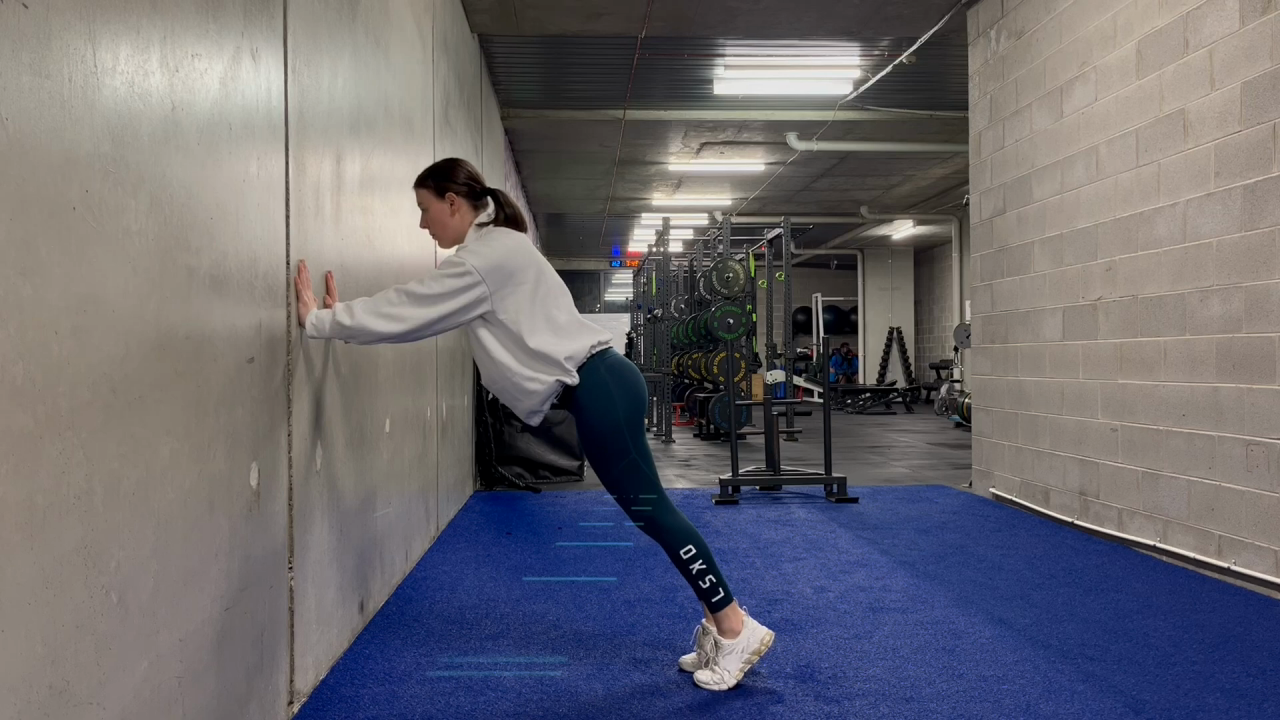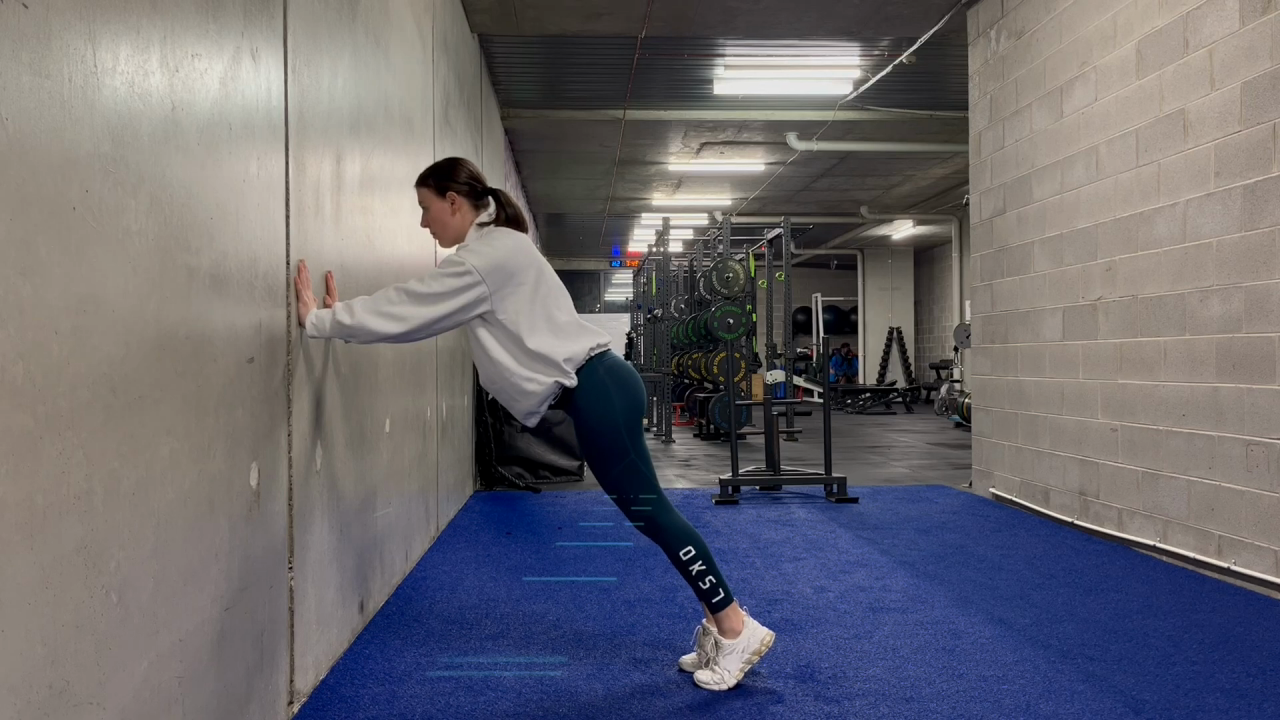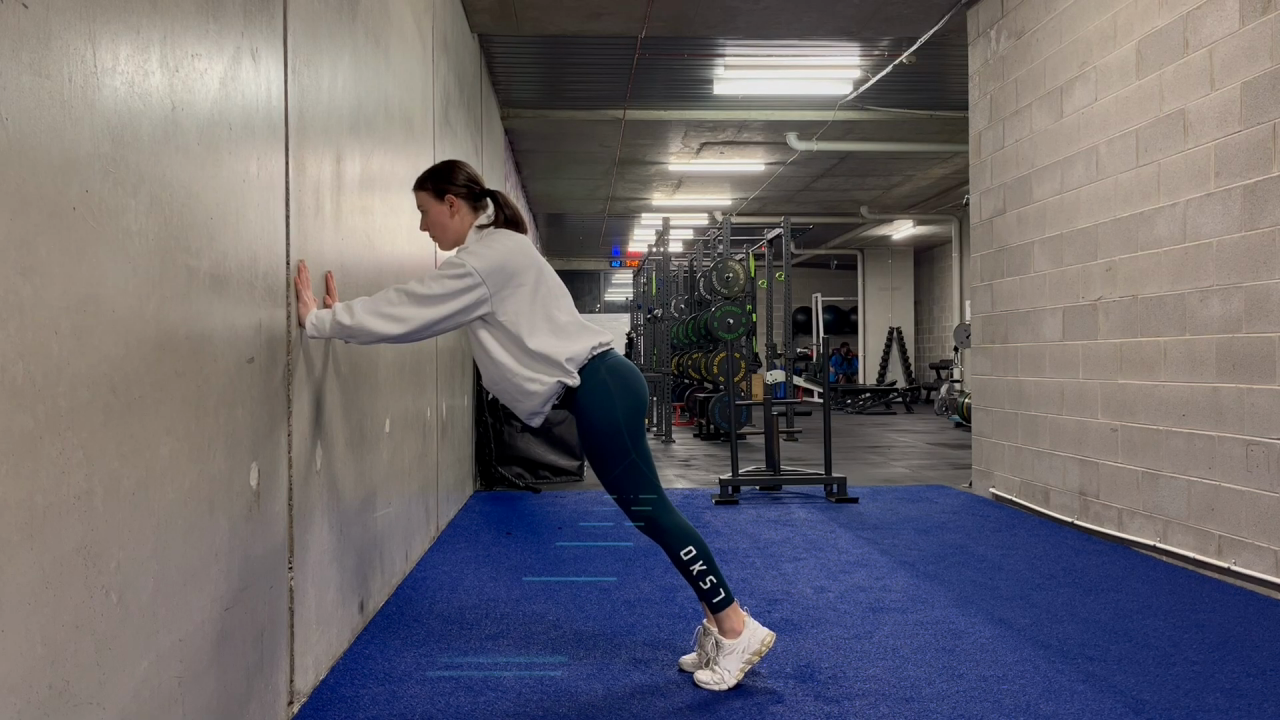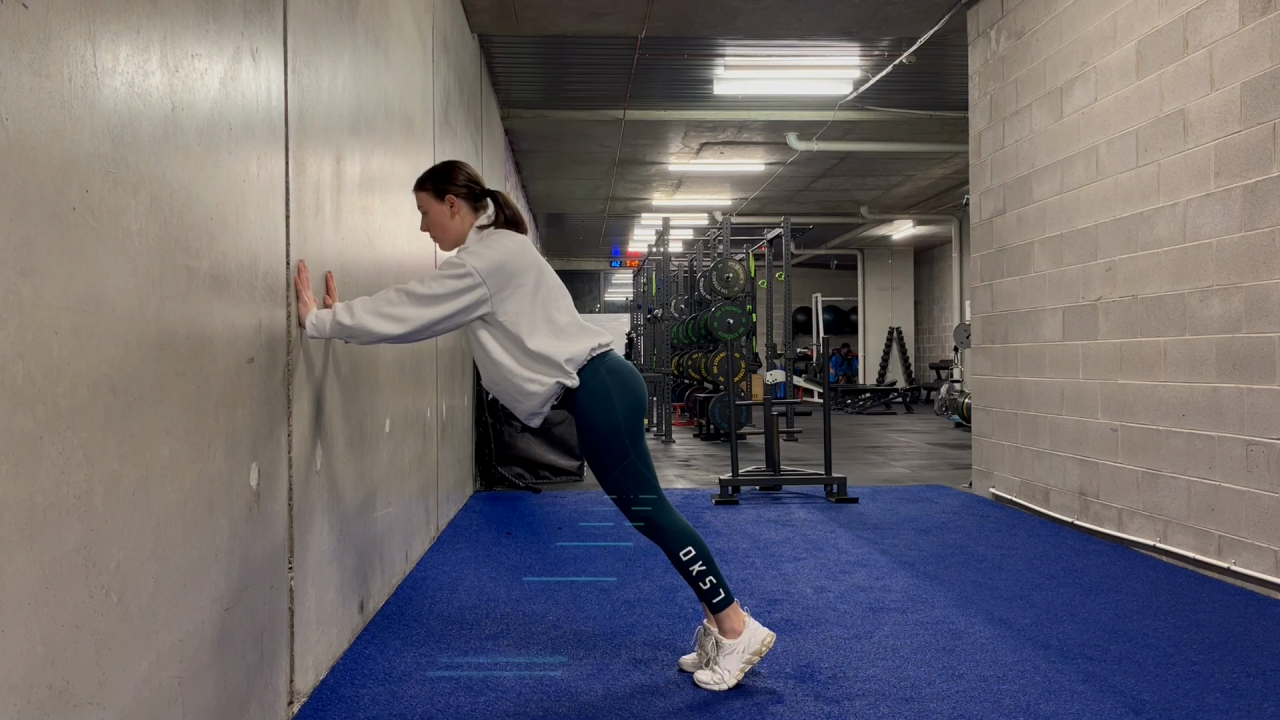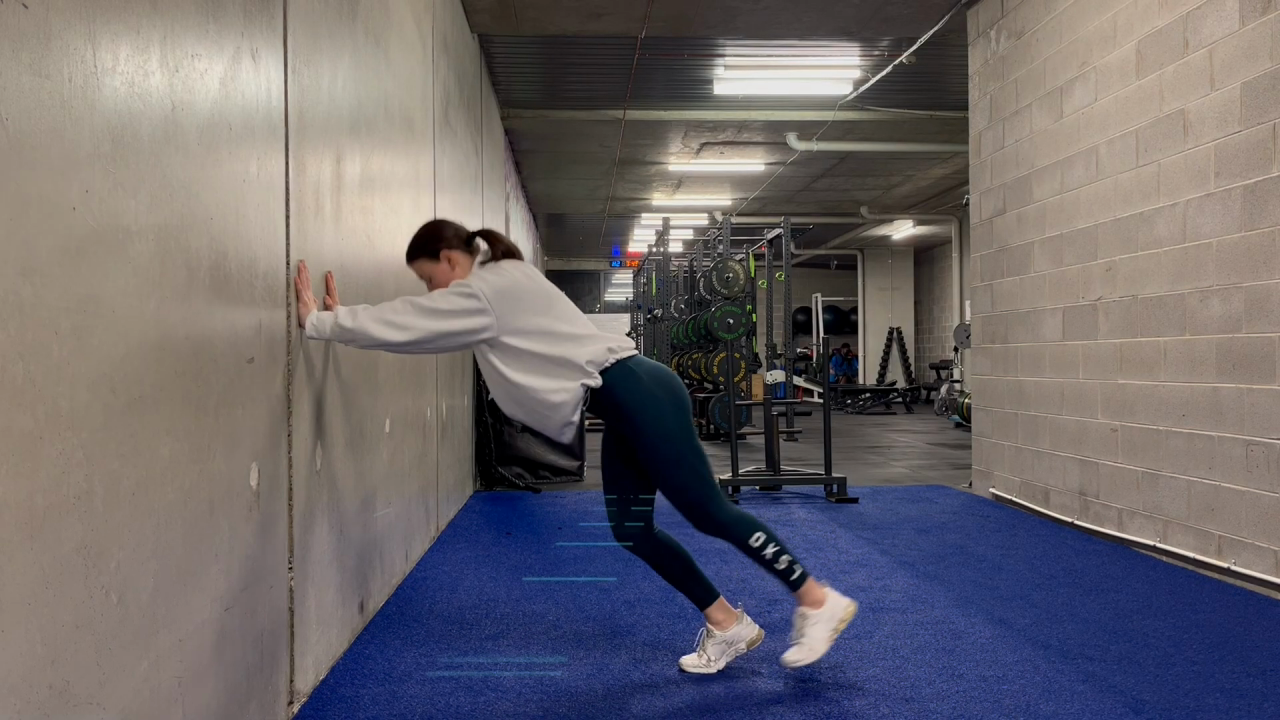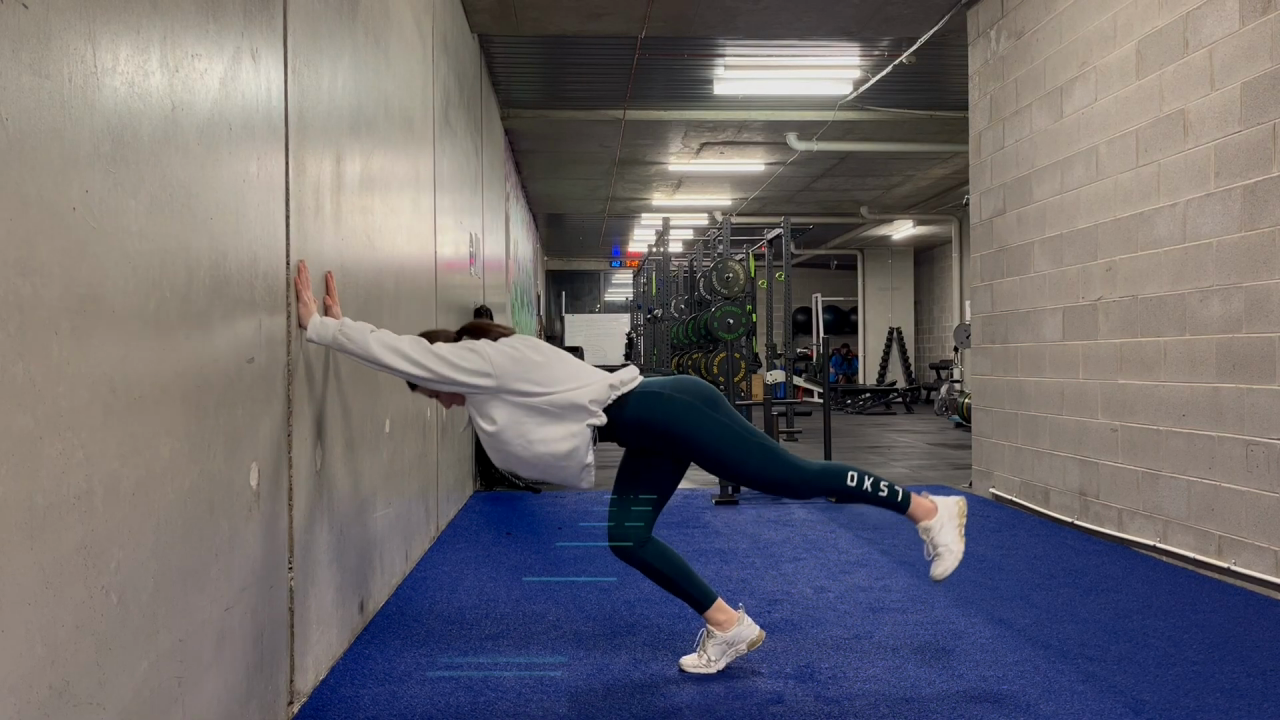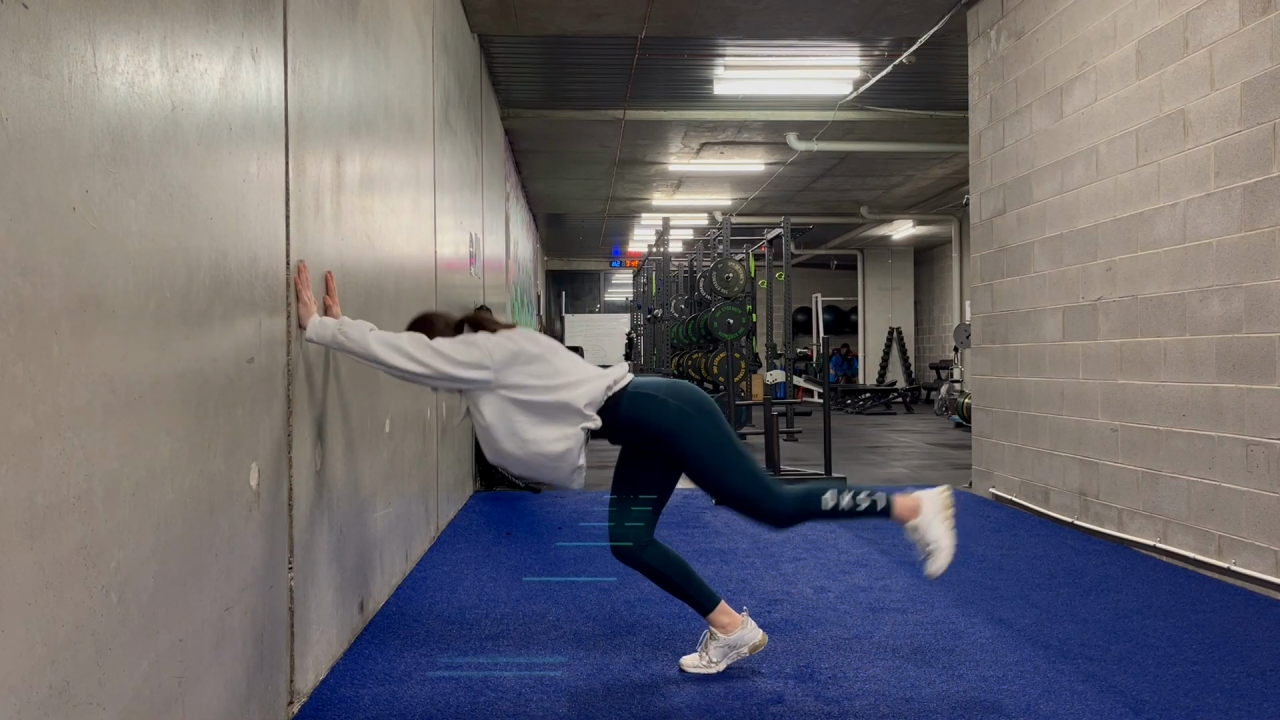
dt=0.5s
person 1, frame 1
left shoulder: (487, 256)
right shoulder: (493, 252)
left elbow: (409, 311)
right elbow: (417, 311)
left wrist: (319, 321)
right wrist: (346, 315)
left hip: (596, 388)
right hip: (596, 386)
left knee: (648, 509)
right knee: (647, 509)
left ankle: (736, 628)
right ankle: (720, 624)
person 1, frame 2
left shoulder: (489, 256)
right shoulder: (494, 252)
left elbow: (409, 309)
right elbow: (417, 310)
left wrist: (320, 320)
right wrist: (346, 315)
left hip: (596, 390)
right hip: (597, 388)
left knee: (647, 510)
right knee: (645, 510)
left ankle: (737, 628)
right ankle: (721, 625)
person 1, frame 3
left shoulder: (486, 258)
right shoulder: (493, 253)
left elbow: (407, 311)
right elbow: (415, 311)
left wrist: (318, 320)
right wrist: (345, 315)
left hip: (598, 388)
right hip: (597, 387)
left knee: (648, 510)
right knee: (645, 510)
left ankle: (737, 629)
right ankle: (720, 624)
person 1, frame 4
left shoulder: (487, 258)
right shoulder: (493, 253)
left elbow: (408, 311)
right elbow: (416, 312)
left wrist: (319, 320)
right wrist: (343, 315)
left hip: (598, 389)
right hip: (598, 388)
left knee: (648, 511)
right knee: (645, 511)
left ankle: (738, 631)
right ankle: (720, 625)
person 1, frame 5
left shoulder: (488, 289)
right shoulder: (496, 287)
left elbow: (409, 324)
right elbow: (417, 326)
left wrist: (317, 321)
right wrist: (343, 317)
left hip: (637, 394)
right hip: (624, 403)
left knee: (707, 511)
right knee: (631, 529)
left ankle: (819, 602)
right ankle: (728, 624)
person 1, frame 6
left shoulder: (486, 362)
right shoulder: (488, 368)
left elbow: (403, 350)
right elbow: (408, 355)
left wrist: (321, 325)
right wrist: (337, 326)
left hip: (667, 413)
right hip: (654, 430)
left knee: (792, 478)
right knee: (628, 536)
left ankle: (930, 509)
right ankle: (728, 625)
person 1, frame 7
left shoulder: (483, 352)
right shoulder: (492, 357)
left elbow: (411, 355)
right elbow: (413, 355)
left wrist: (319, 325)
right wrist: (342, 325)
left hip: (665, 416)
right hip: (648, 429)
left knee: (773, 506)
right knee: (628, 540)
left ankle: (912, 507)
right ankle: (731, 627)
